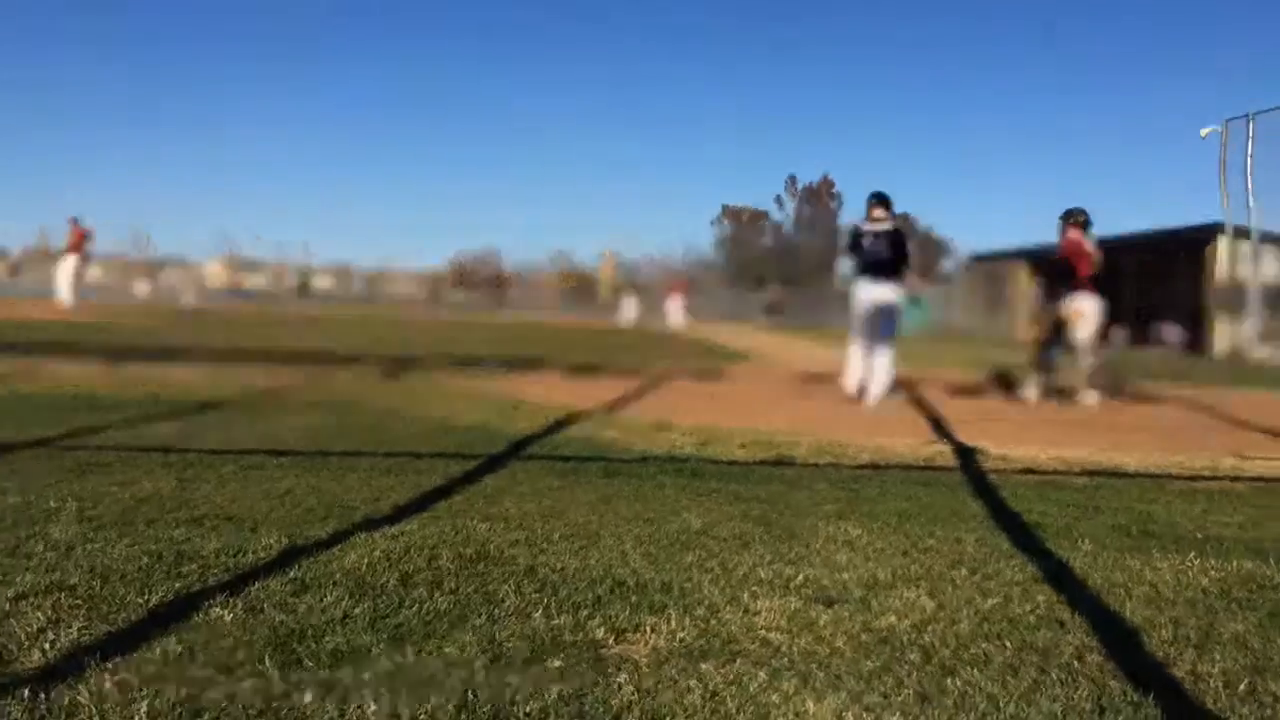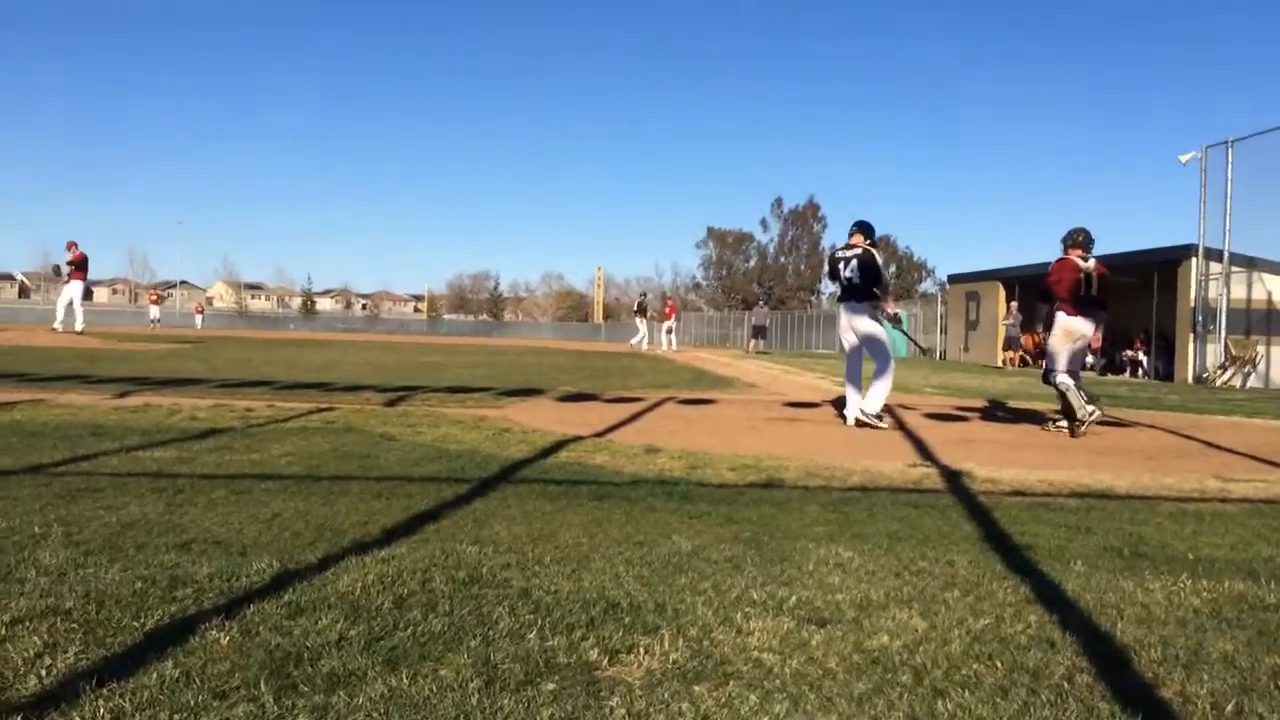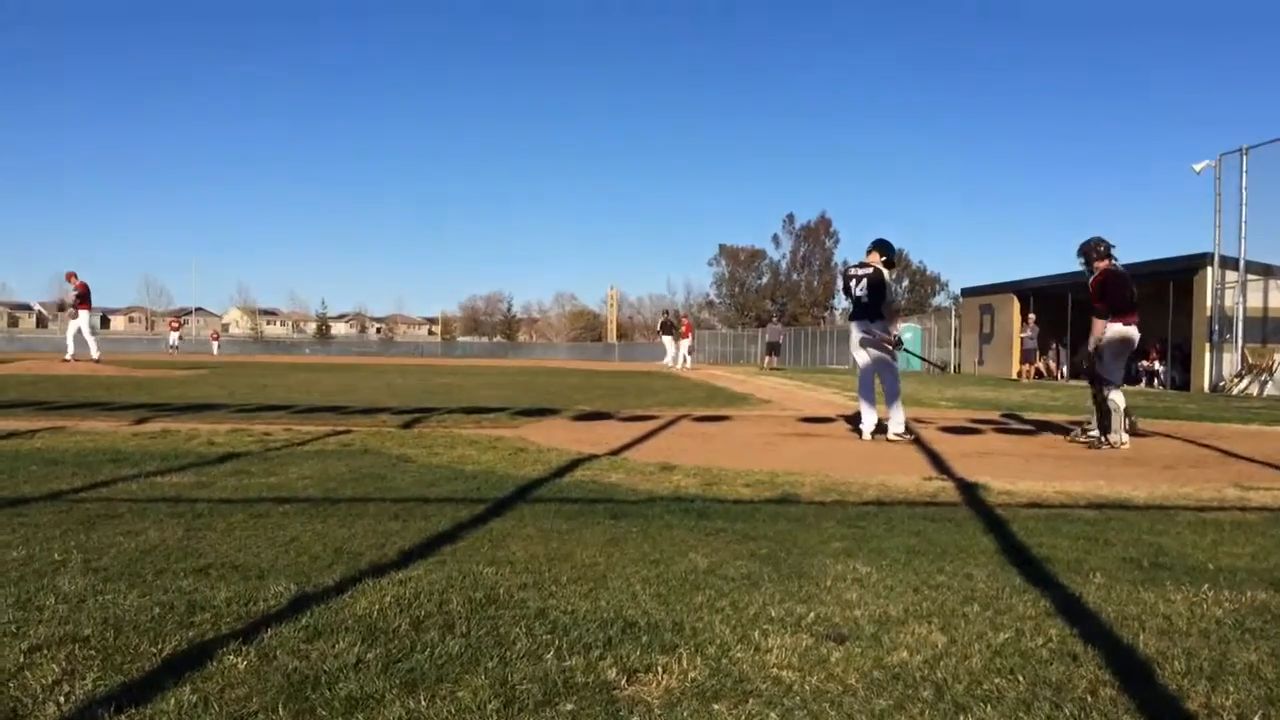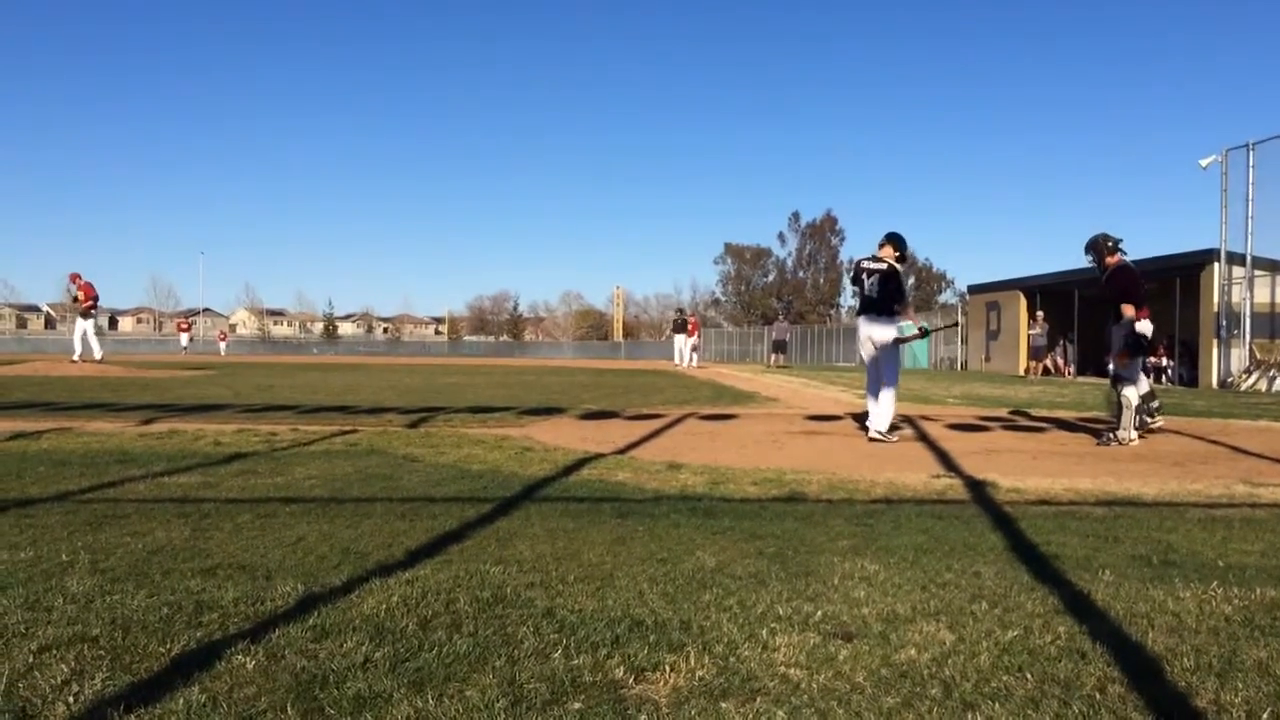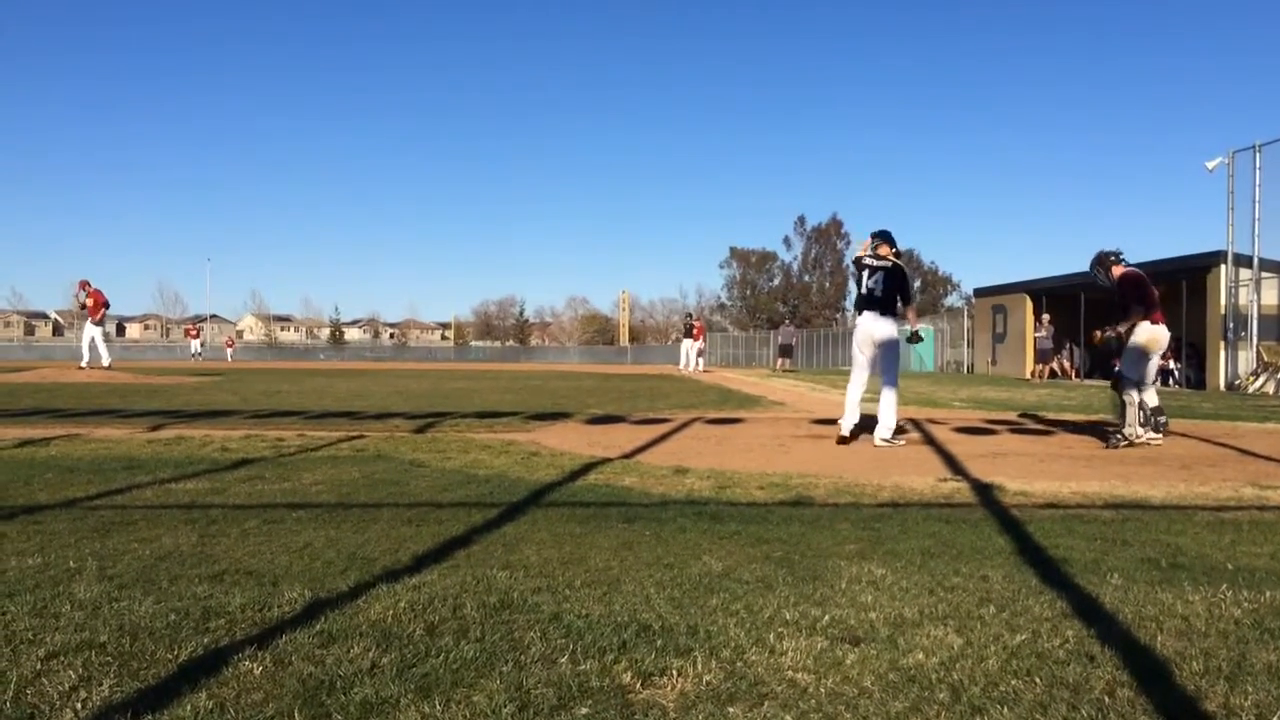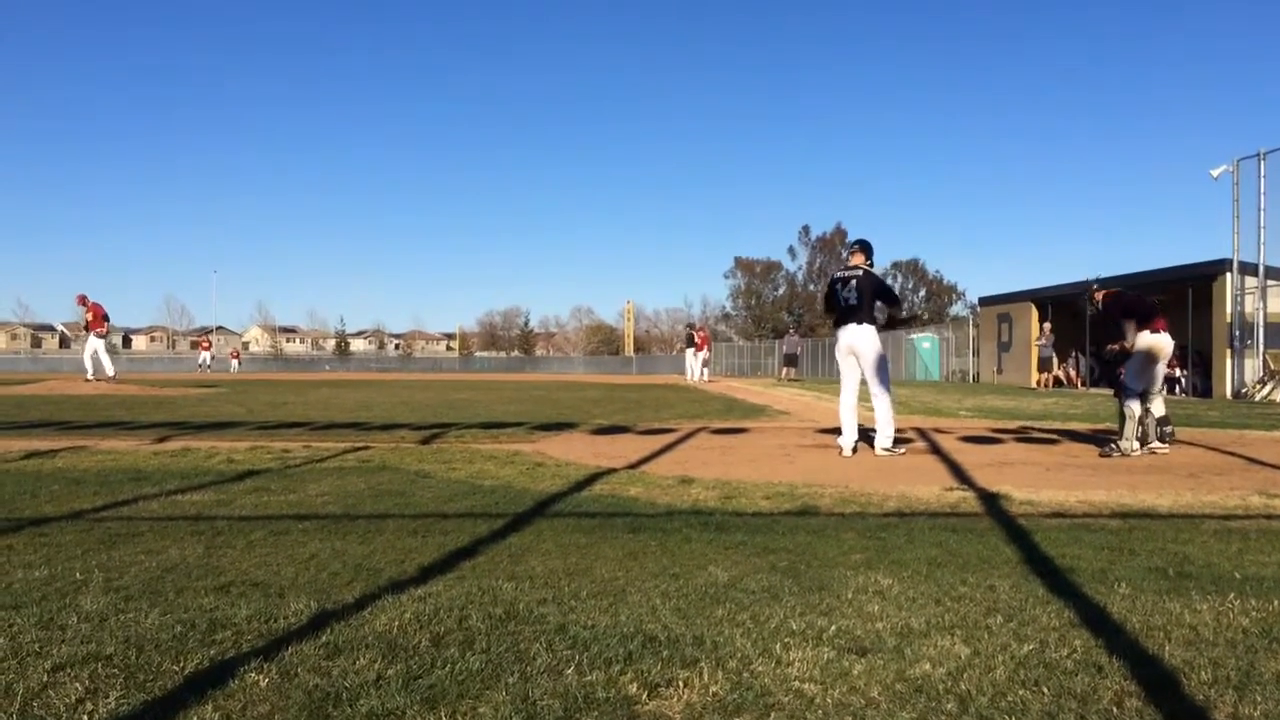
dt=0.5s
person 1, frame 1
left shoulder: (859, 229)
right shoulder: (895, 230)
left elbow: (851, 251)
right elbow: (905, 264)
right wrist: (907, 289)
left hip: (863, 285)
right hip: (888, 288)
left knee: (859, 337)
right knee: (883, 341)
left ankle: (853, 384)
right ankle: (875, 392)
person 1, frame 2
left shoulder: (835, 255)
right shoulder: (869, 253)
right elbow: (881, 285)
right wrist: (891, 311)
left hip: (845, 312)
right hip: (866, 312)
left knee: (852, 363)
right knee: (885, 361)
left ankle: (851, 413)
right ankle: (868, 410)
person 1, frame 3
left shoulder: (849, 272)
right shoulder: (880, 272)
right elbow: (886, 305)
right wrist: (894, 332)
left hip: (856, 329)
right hip: (876, 330)
left knee: (866, 379)
right knee: (890, 380)
left ankle: (867, 428)
right ankle: (896, 428)
person 1, frame 4
left shoulder: (860, 264)
right shoulder: (893, 269)
right elbow: (902, 303)
right wrist: (919, 325)
left hip: (863, 324)
right hip: (885, 325)
left knee: (873, 377)
right knee: (889, 379)
left ankle: (874, 424)
right ankle: (879, 428)
person 1, frame 5
left shoulder: (863, 261)
right shoulder: (897, 268)
right elbow: (907, 303)
left wrist: (871, 239)
right wrist: (914, 328)
left hip: (862, 323)
right hip: (885, 325)
left knee: (857, 377)
right knee: (889, 381)
left ankle: (847, 425)
right ankle: (883, 434)
person 1, frame 6
left shoulder: (835, 278)
right shoulder: (869, 276)
left elbow: (828, 310)
right elbow: (894, 302)
right wrist: (894, 317)
left hip: (843, 335)
right hip: (865, 332)
left knee: (848, 390)
right knee: (879, 389)
left ankle: (848, 443)
right ankle: (884, 442)
person 2, frame 1
left shoulder: (1068, 246)
right shoulder: (1091, 248)
left elbow: (1065, 279)
left wrist: (1055, 309)
left hip: (1073, 302)
right hip: (1092, 301)
left knee: (1049, 343)
right knee: (1082, 346)
left ankle: (1032, 390)
right ankle: (1087, 392)
person 2, frame 2
left shoulder: (1061, 265)
right shoulder: (1101, 271)
left elbow: (1047, 297)
right elbow: (1102, 305)
right wrist: (1098, 332)
left hip: (1066, 322)
right hip: (1088, 325)
left knee: (1055, 373)
right knee: (1071, 372)
left ankle: (1085, 411)
right ankle: (1066, 419)
person 2, frame 3
left shoulder: (1102, 277)
right shoulder: (1121, 274)
left elbow: (1100, 314)
left wrist: (1091, 344)
left hip: (1114, 332)
right hip: (1129, 330)
left knee: (1109, 384)
right knee: (1100, 380)
left ankle: (1118, 436)
right ankle: (1095, 429)
person 2, frame 4
left shoulder: (1118, 273)
right shoulder: (1126, 269)
left elbow: (1127, 305)
left wrist: (1129, 334)
left hip: (1130, 327)
right hip: (1141, 325)
left knee: (1124, 379)
right knee: (1134, 373)
left ankle: (1126, 433)
right ankle: (1151, 415)
person 2, frame 5
left shoulder: (1127, 278)
right shoulder: (1132, 277)
left elbow: (1138, 311)
left wrist: (1119, 329)
right wrist: (1120, 329)
left hip: (1147, 331)
right hip: (1158, 332)
left knee: (1126, 379)
right knee: (1146, 384)
left ankle: (1132, 430)
right ankle: (1153, 431)
person 2, frame 6
left shoulder: (1107, 299)
right shoulder: (1120, 296)
left elbow: (1130, 323)
left wrist: (1125, 346)
right wrist: (1123, 345)
left hip: (1150, 339)
right hip: (1164, 340)
left knee: (1128, 389)
right knee: (1151, 391)
left ankle: (1128, 443)
right ankle: (1159, 440)
